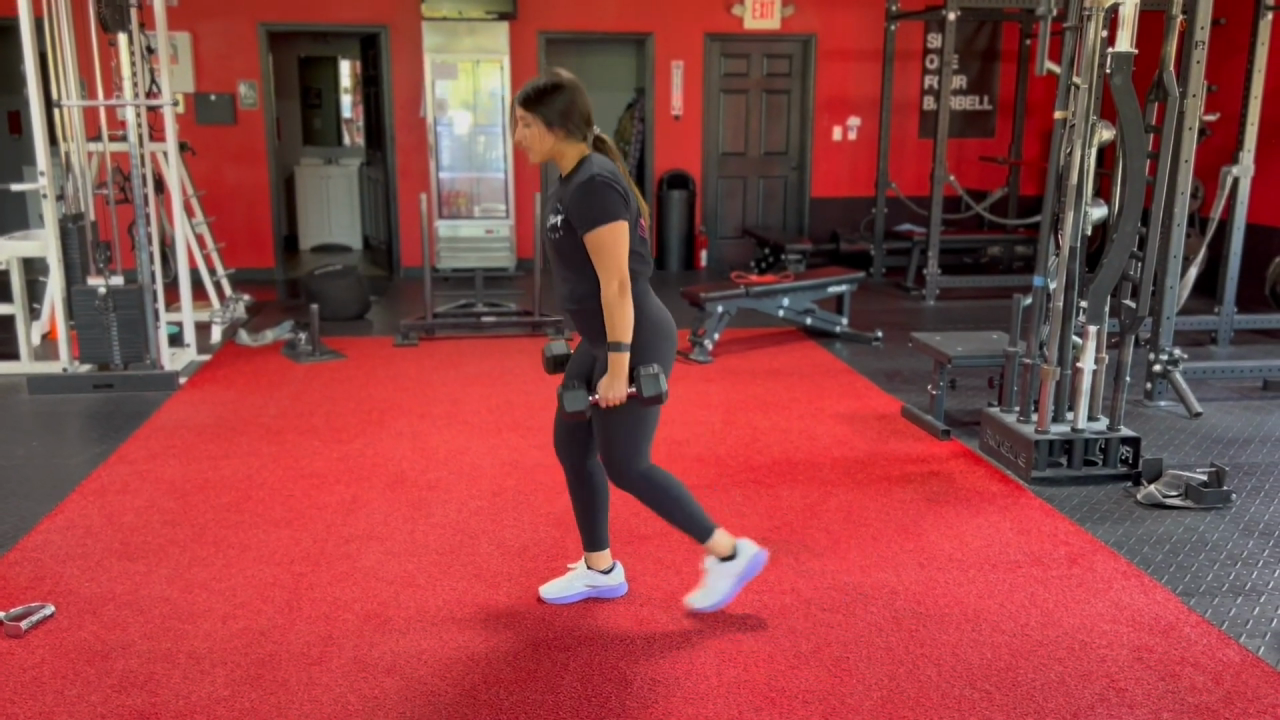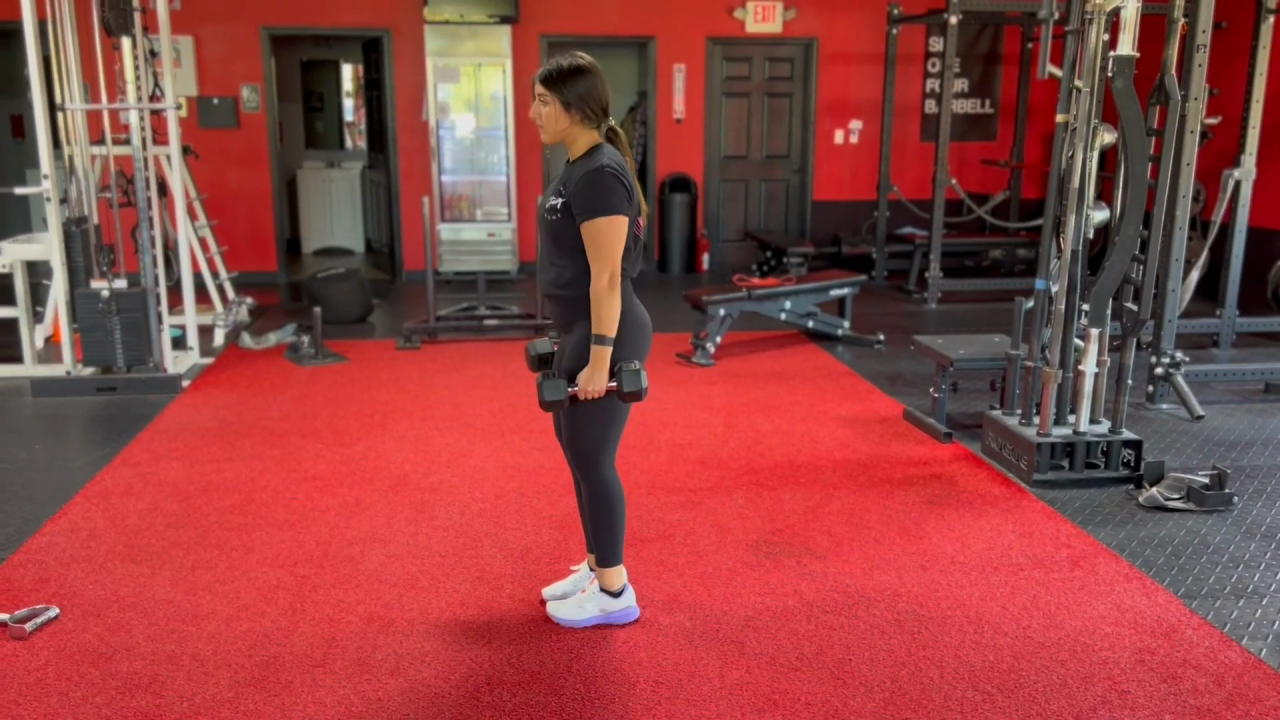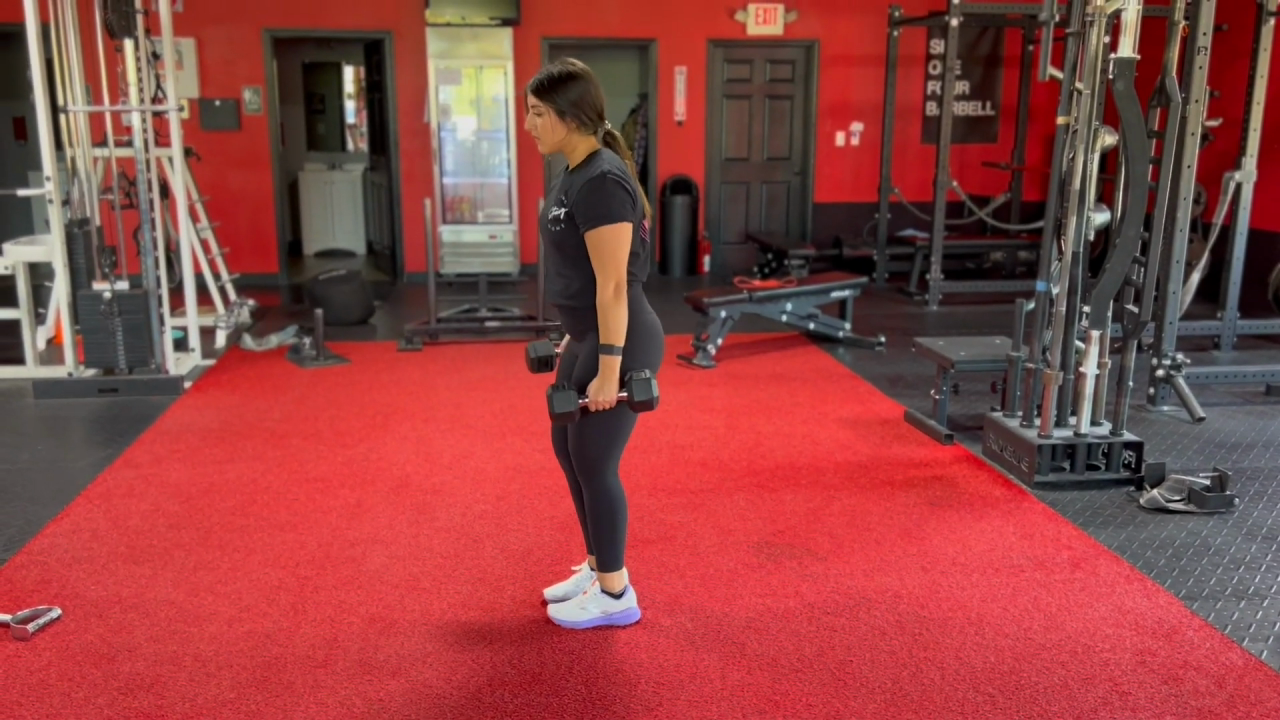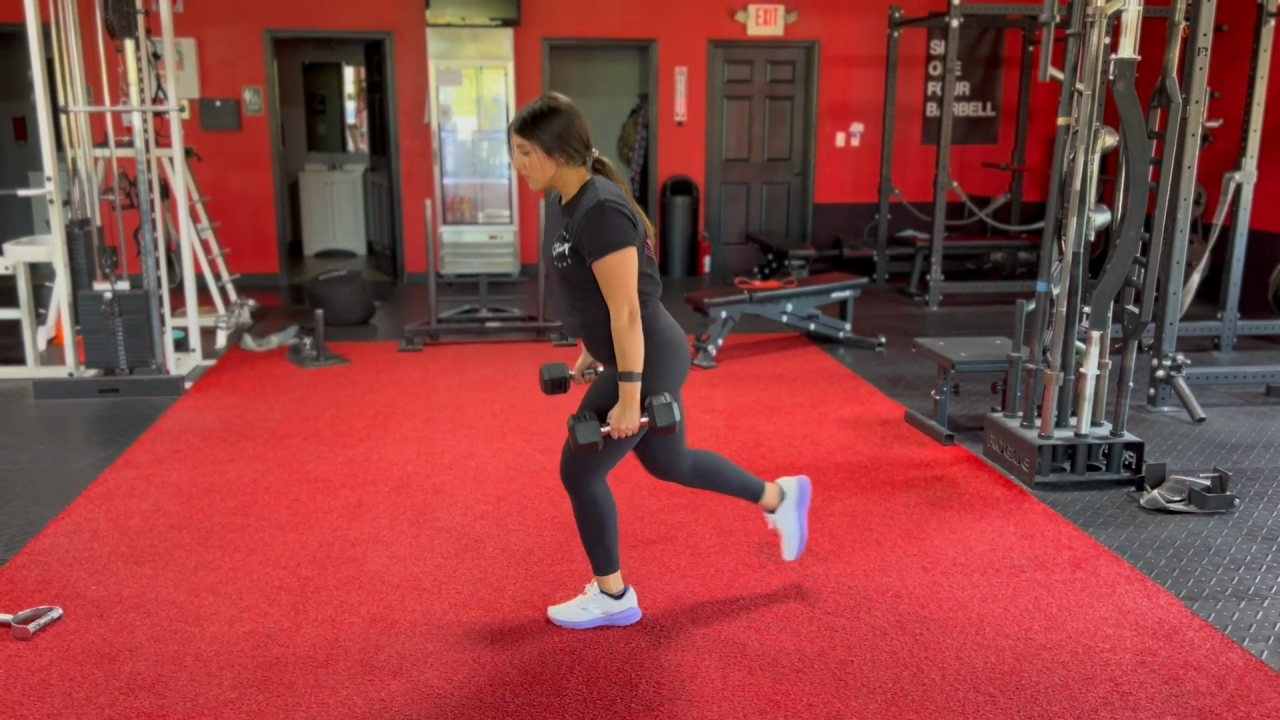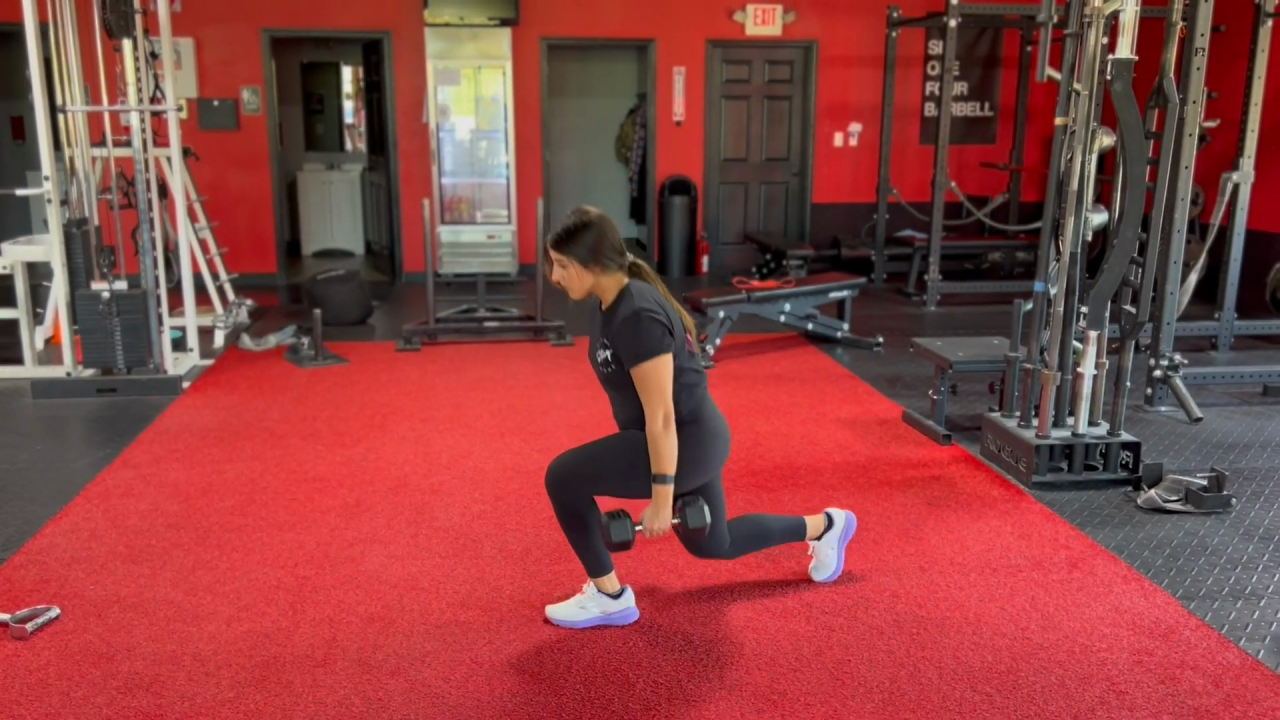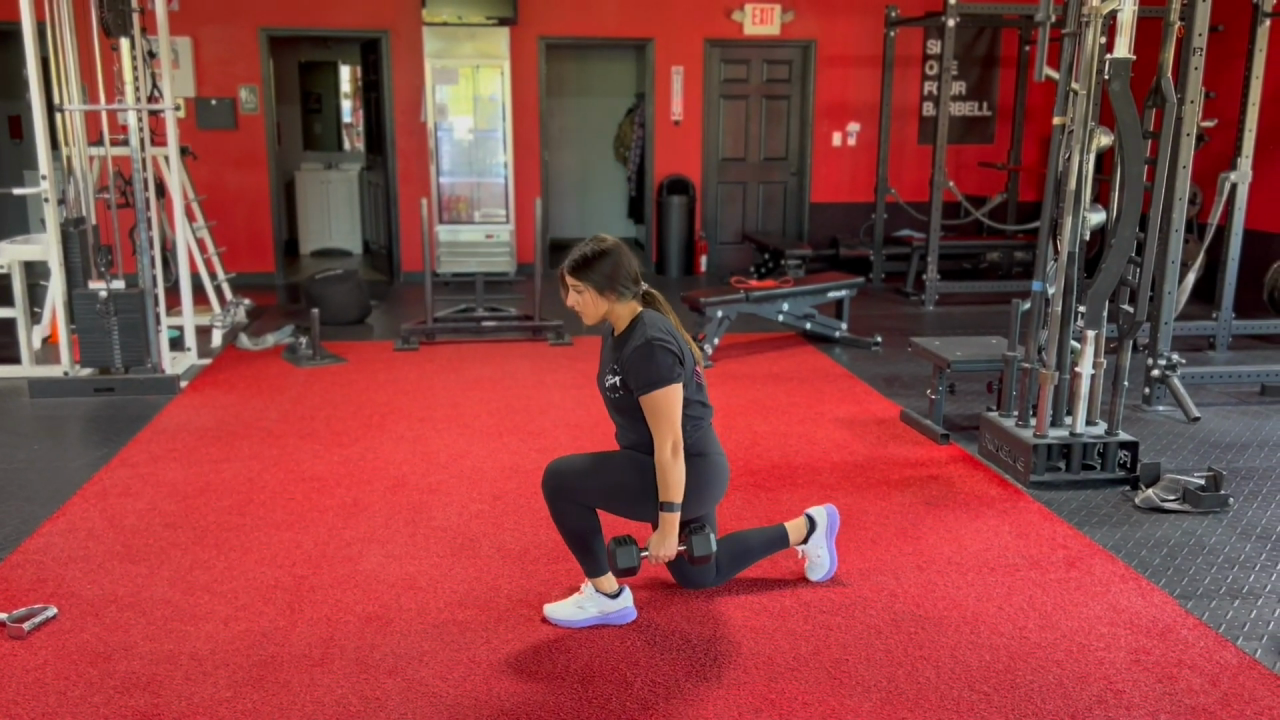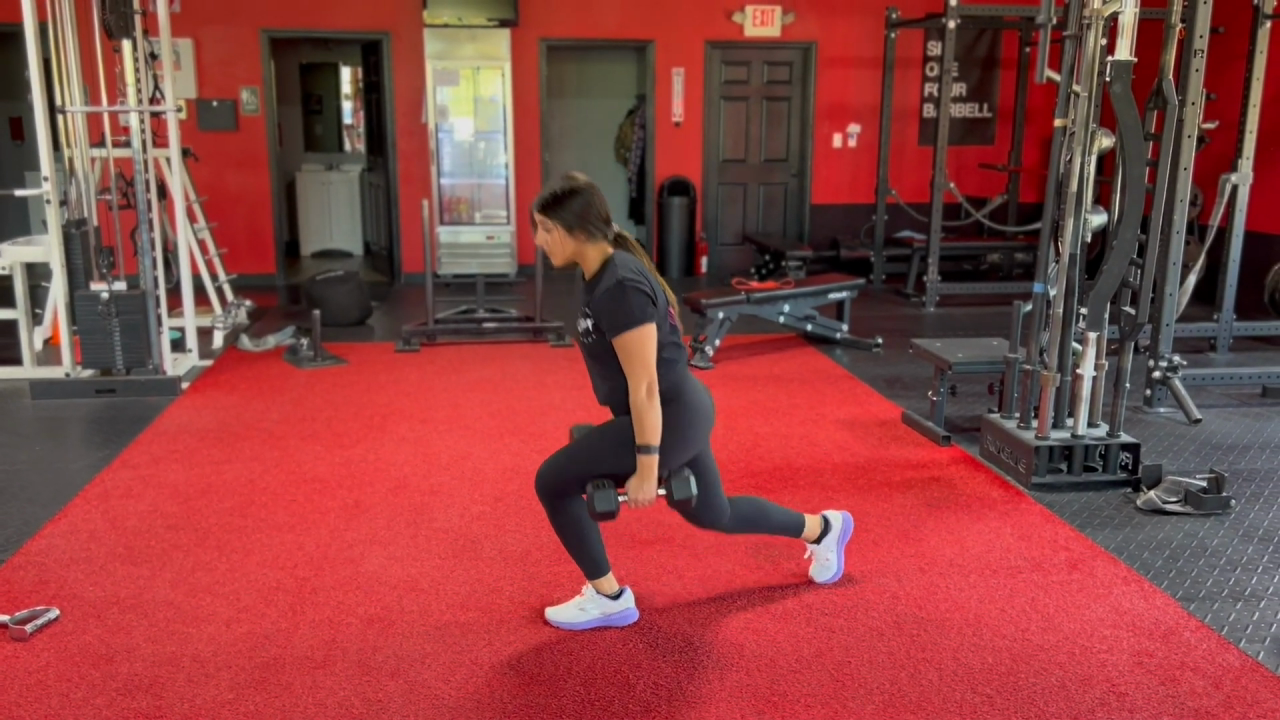
dt=0.4s
person 1, frame 1
left shoulder: (595, 184)
right shoulder: (575, 179)
left elbow: (618, 283)
left wrist: (617, 367)
right wrist: (589, 340)
left hip: (635, 339)
right hip: (605, 336)
left knee: (626, 464)
right knee: (571, 446)
left ankle: (731, 553)
right ankle: (601, 569)
person 1, frame 2
left shoulder: (600, 175)
right shoulder: (580, 167)
left elbow: (607, 278)
left wrist: (599, 360)
left hip: (605, 334)
right hip: (581, 330)
left knee: (590, 460)
right knee: (577, 453)
left ankle: (614, 592)
right ankle: (598, 567)
person 1, frame 3
left shoulder: (601, 182)
right shoulder: (578, 173)
left elbow: (614, 285)
left wrist: (609, 371)
right wrist: (574, 338)
left hip: (618, 342)
right hip: (591, 337)
left knee: (593, 464)
right knee: (569, 452)
left ankle: (615, 595)
right ankle: (599, 568)
person 1, frame 4
left shoulder: (600, 211)
right shoulder: (567, 202)
left elbow: (626, 311)
left wrist: (628, 397)
right wrist: (589, 352)
left hip: (647, 360)
right hip: (635, 356)
left knee: (580, 470)
right knee: (666, 459)
left ankle: (613, 596)
right ankle: (779, 498)
person 1, frame 5
left shoulder: (637, 317)
right shoulder: (611, 302)
left elbow: (661, 417)
left wrist: (661, 498)
right wrist: (629, 449)
left hip: (688, 442)
right hip: (695, 434)
left knee: (565, 479)
right knee: (712, 543)
left ankle: (609, 596)
right ankle: (825, 526)
person 1, frame 6
left shoulder: (649, 347)
right shoulder: (622, 329)
left elbow: (671, 445)
left wrist: (668, 525)
right wrist: (629, 478)
left hip: (690, 472)
right hip: (680, 469)
left knee: (561, 480)
right knee: (699, 574)
left ankle: (606, 596)
right ankle: (809, 527)
person 1, frame 7
left shoulder: (619, 287)
right shoulder: (601, 274)
left elbow: (644, 385)
left wrist: (645, 470)
right wrist: (622, 436)
left hip: (671, 420)
right hip: (677, 414)
left knee: (555, 481)
right knee: (711, 511)
left ankle: (608, 597)
right ankle: (823, 529)
